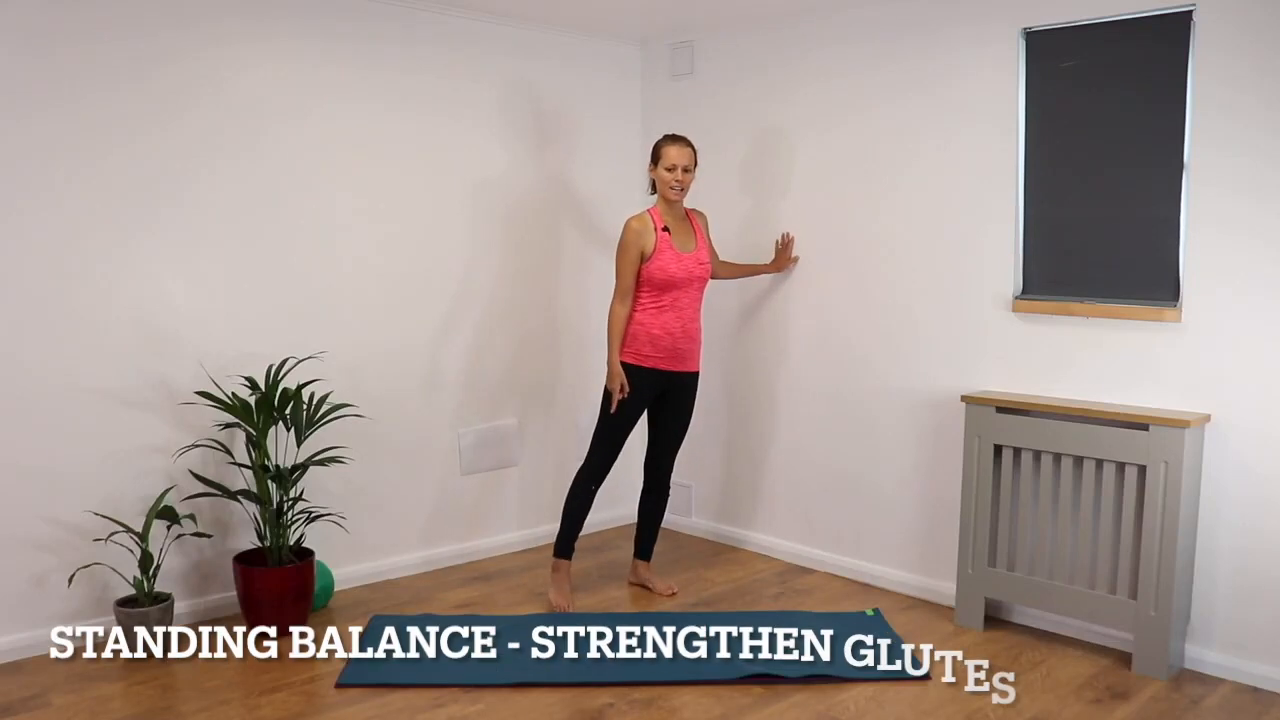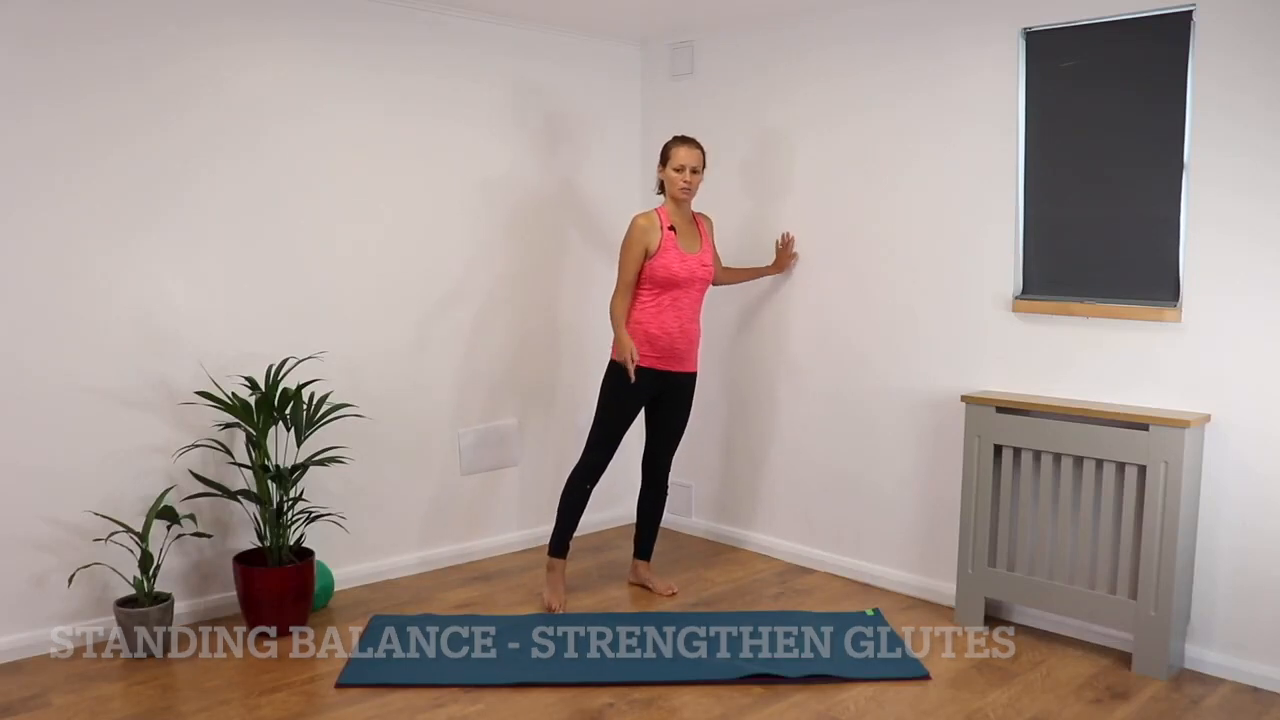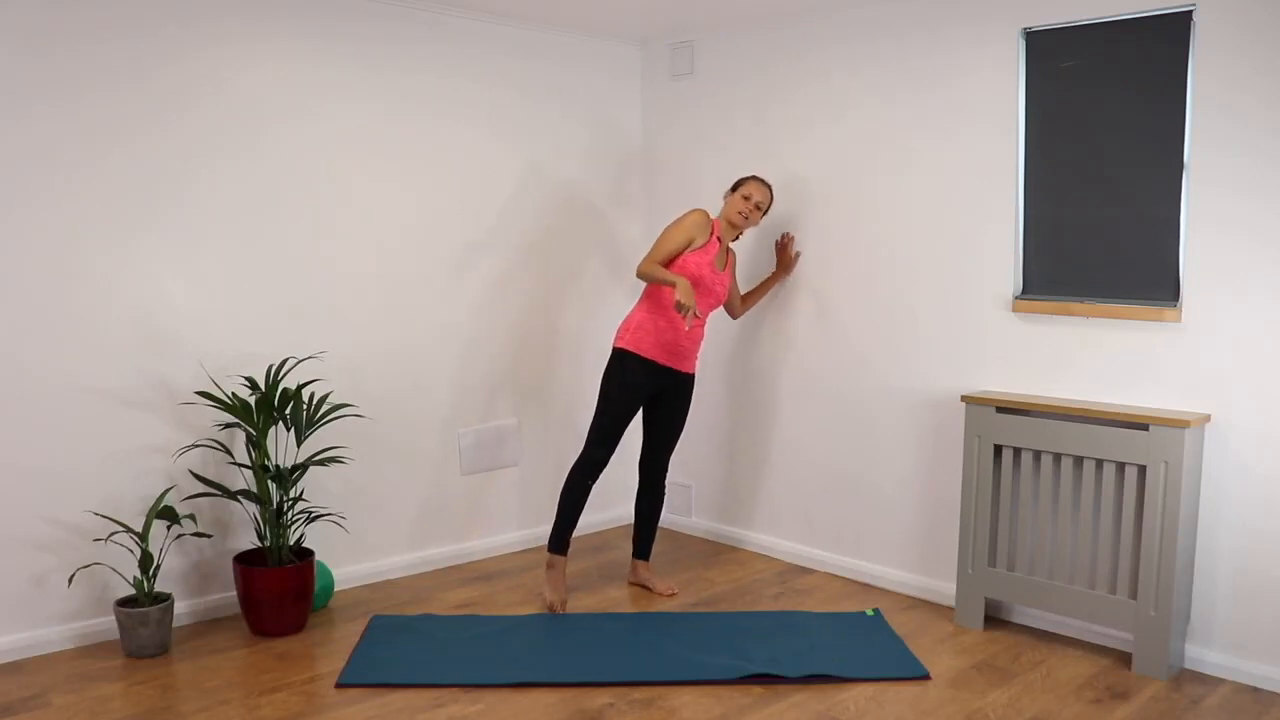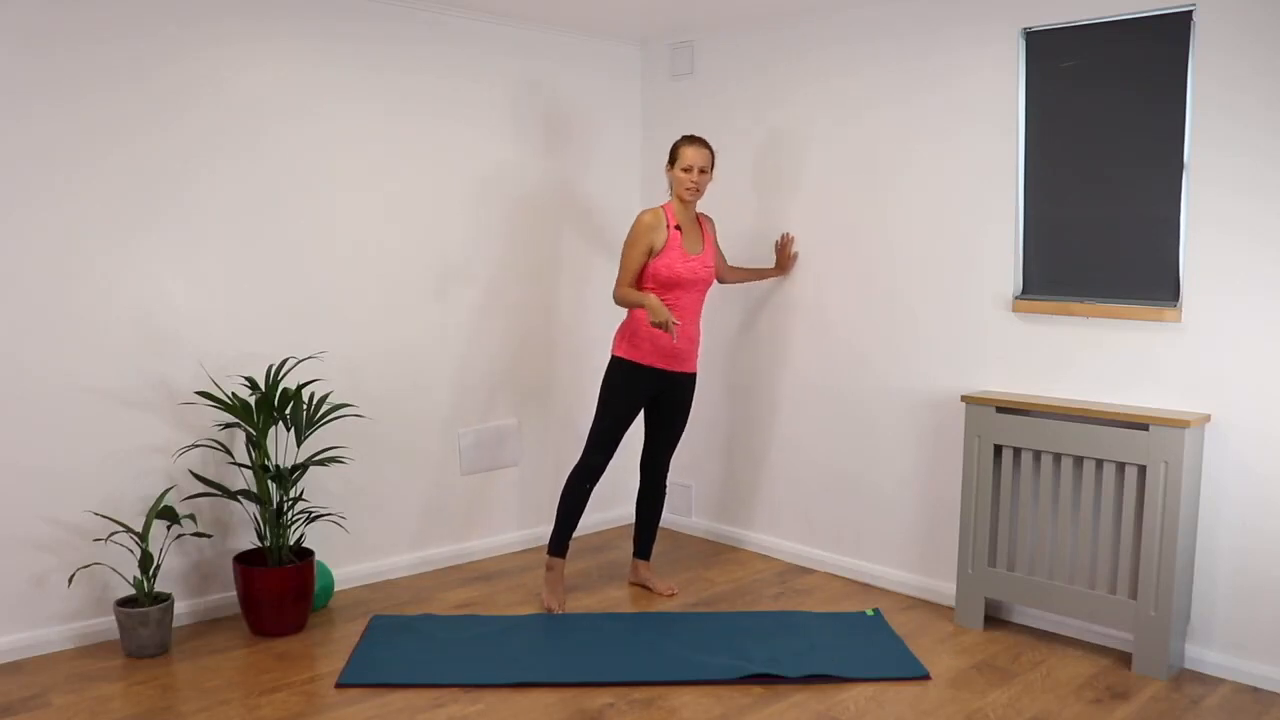
dt=1s
person 1, frame 1
left shoulder: (698, 221)
right shoulder: (638, 228)
left elbow: (713, 268)
right elbow: (622, 300)
left wrist: (770, 267)
right wrist: (613, 365)
left hip: (684, 368)
right hip: (639, 364)
left knee: (660, 470)
right knee: (599, 463)
left ankle: (641, 565)
right ankle: (561, 566)
person 1, frame 2
left shoulder: (704, 225)
right shoulder: (645, 225)
left elbow: (714, 275)
right elbow: (622, 294)
left wrist: (772, 268)
right wrist: (622, 337)
left hip: (681, 368)
right hip: (638, 363)
left knee: (658, 468)
right knee: (594, 461)
left ankle: (641, 565)
right ankle: (556, 567)
person 1, frame 3
left shoulder: (730, 257)
right shoulder: (697, 222)
left elbow: (737, 309)
right elbow: (644, 267)
left wrist: (779, 274)
right wrist: (680, 281)
left hip: (680, 370)
right hip: (637, 355)
left knee: (655, 468)
right knee: (595, 456)
left ankle: (640, 565)
right ankle: (555, 563)
person 1, frame 4
left shoulder: (707, 226)
right shoulder: (650, 222)
left elbow: (721, 273)
right elbow: (620, 291)
left wrist: (775, 271)
right wrist: (648, 301)
left hip: (681, 368)
right hip: (635, 361)
left knee: (656, 468)
right knee: (595, 459)
left ankle: (641, 565)
right ankle: (554, 566)
